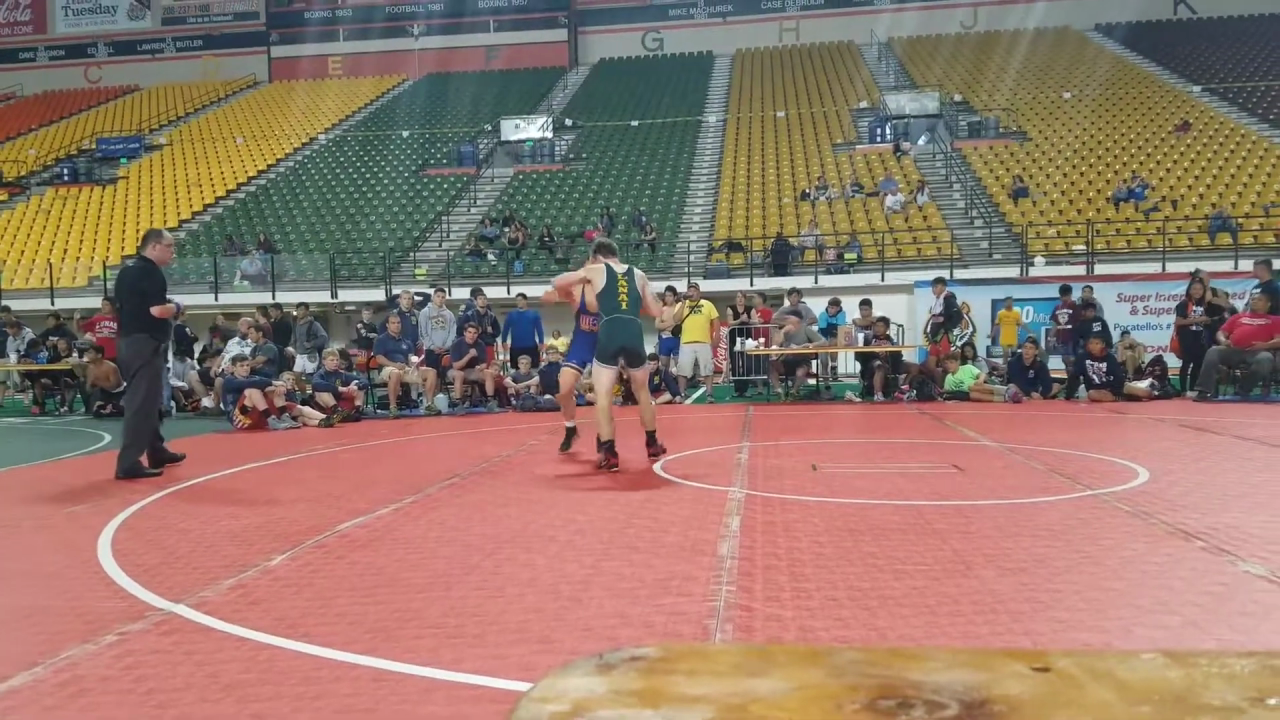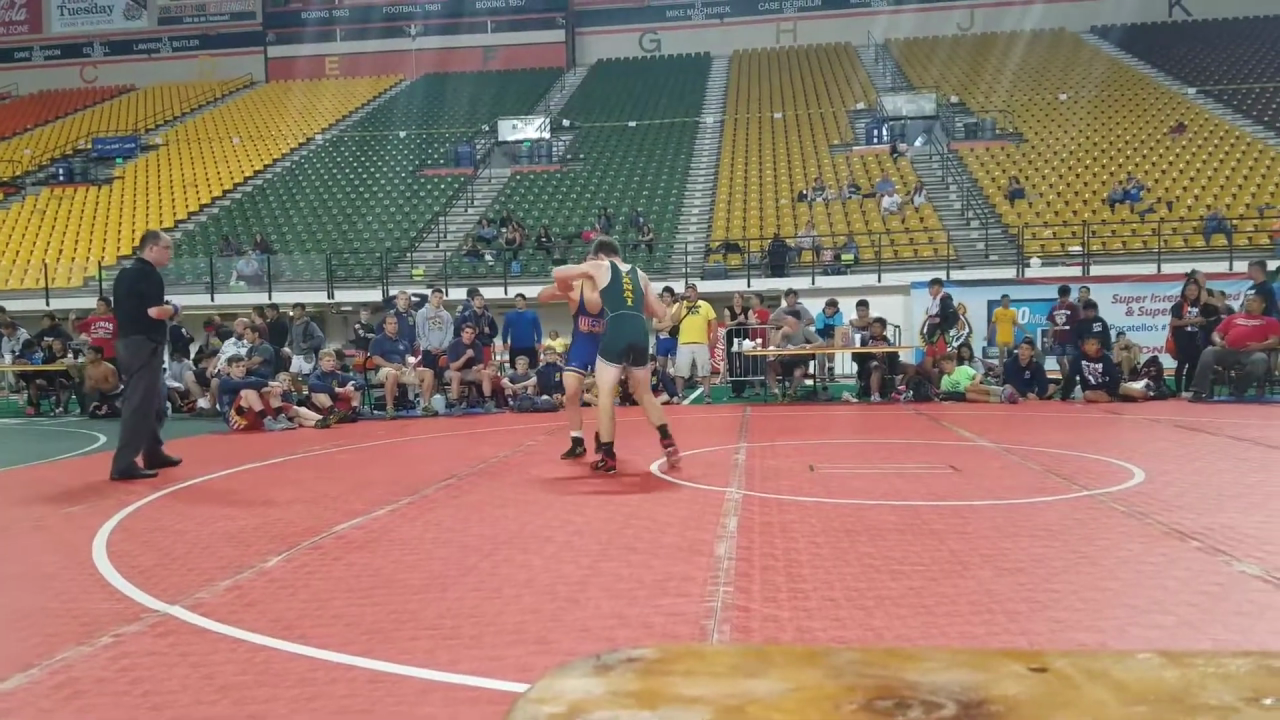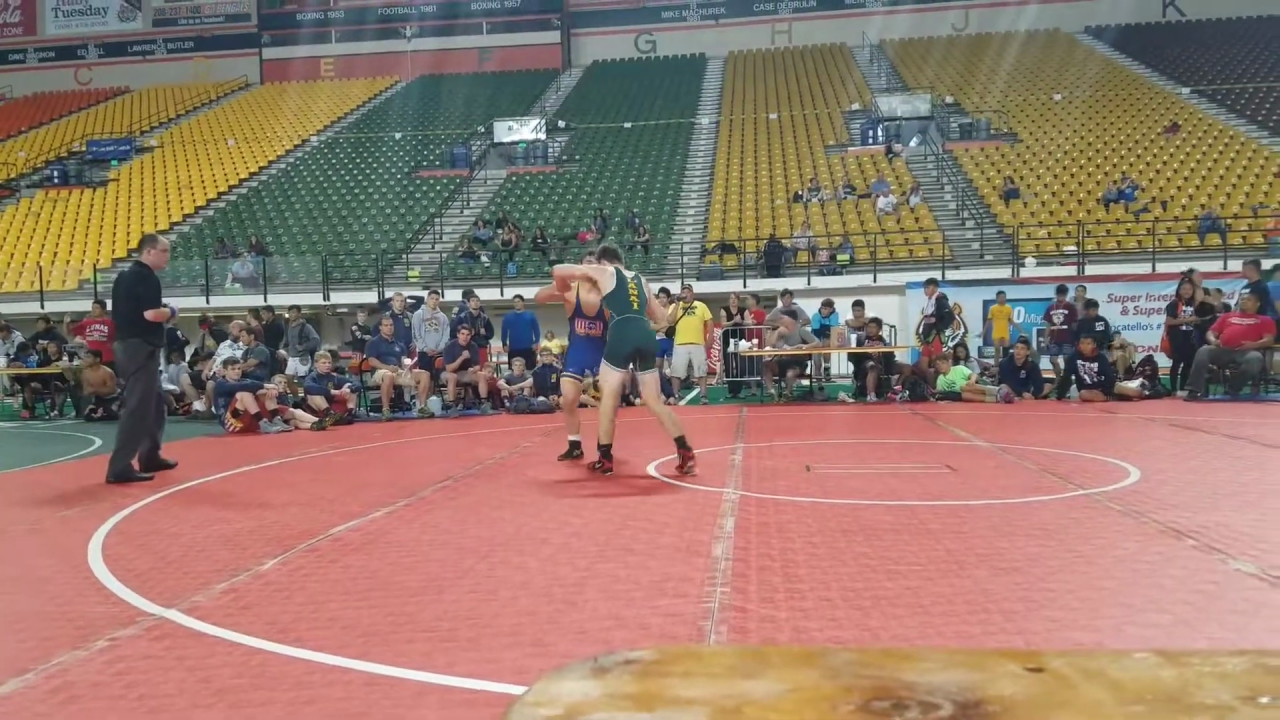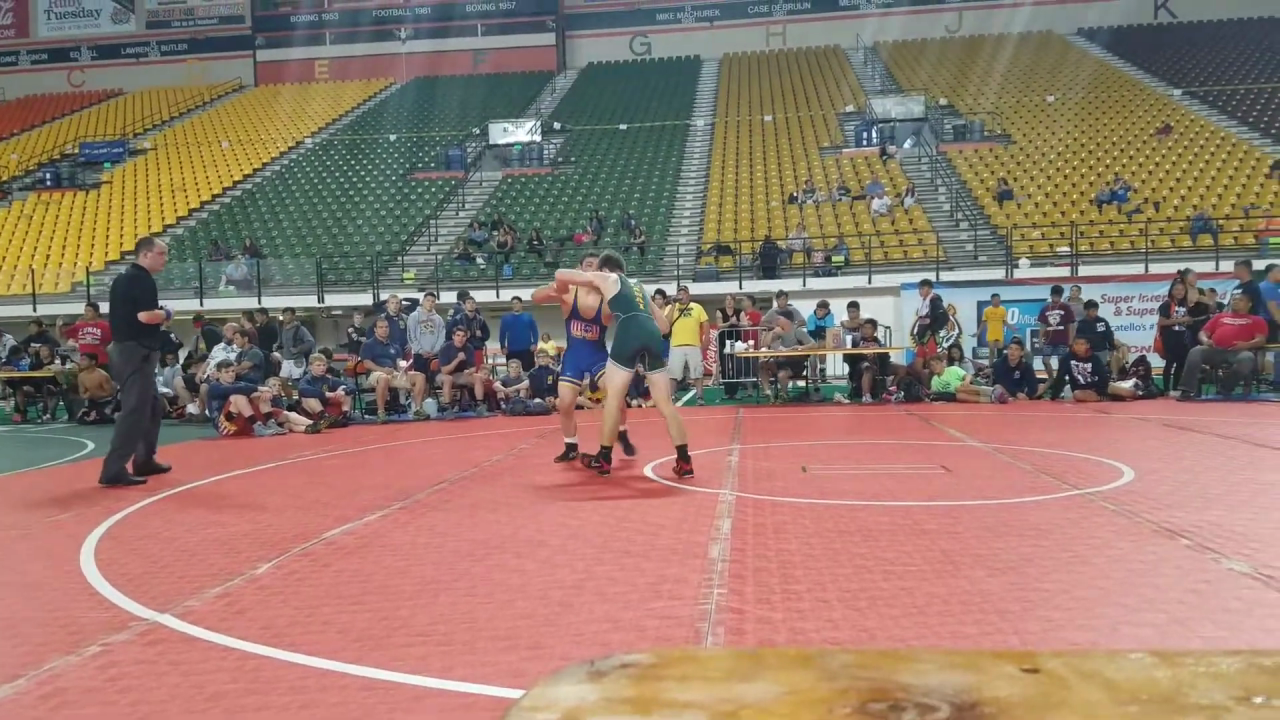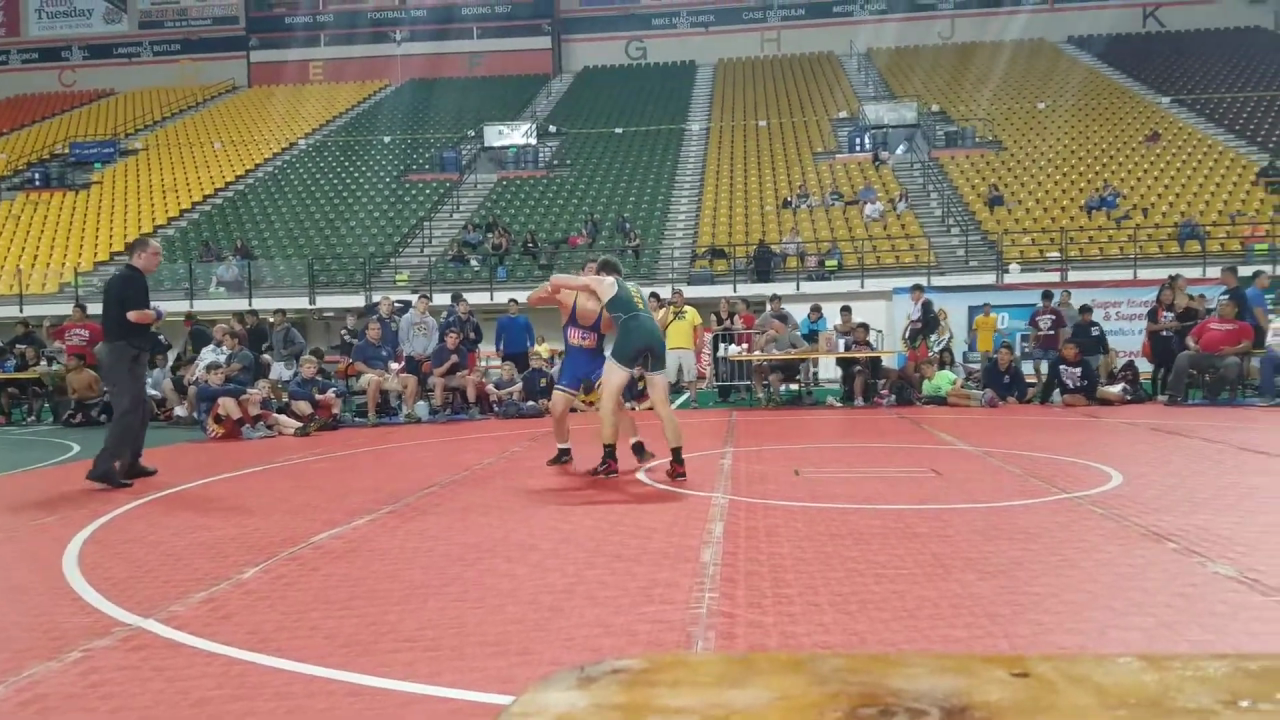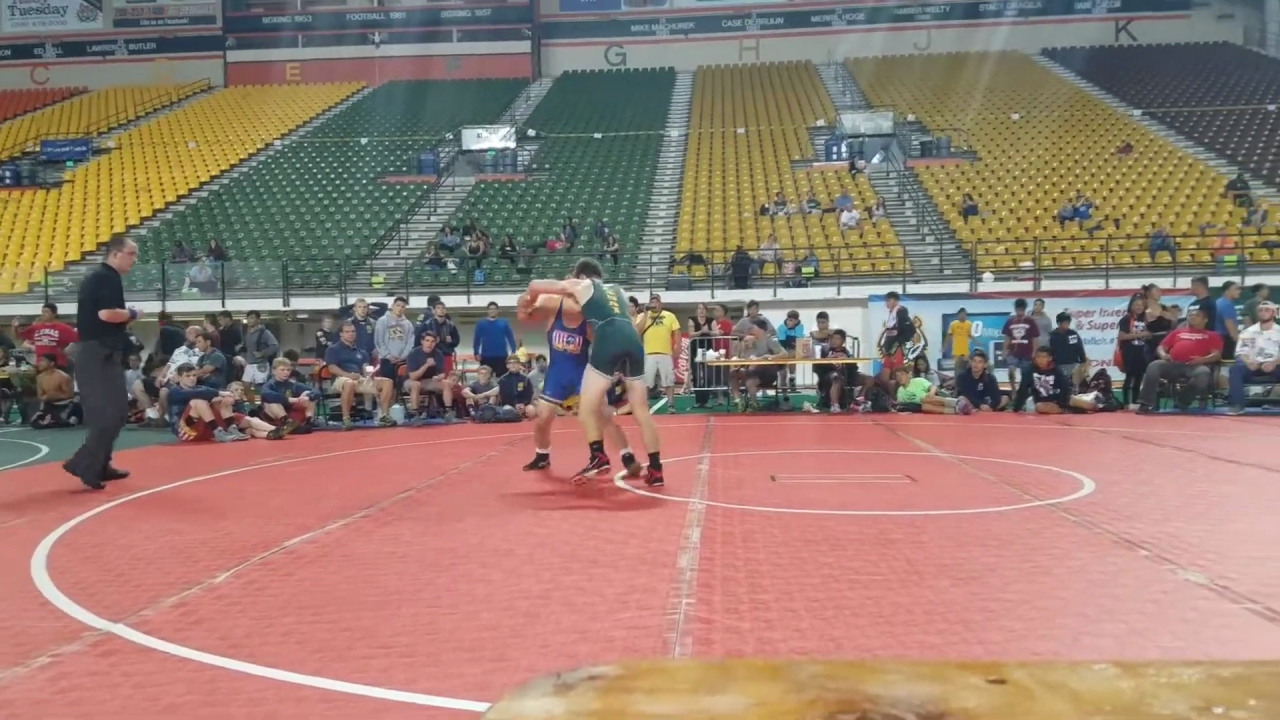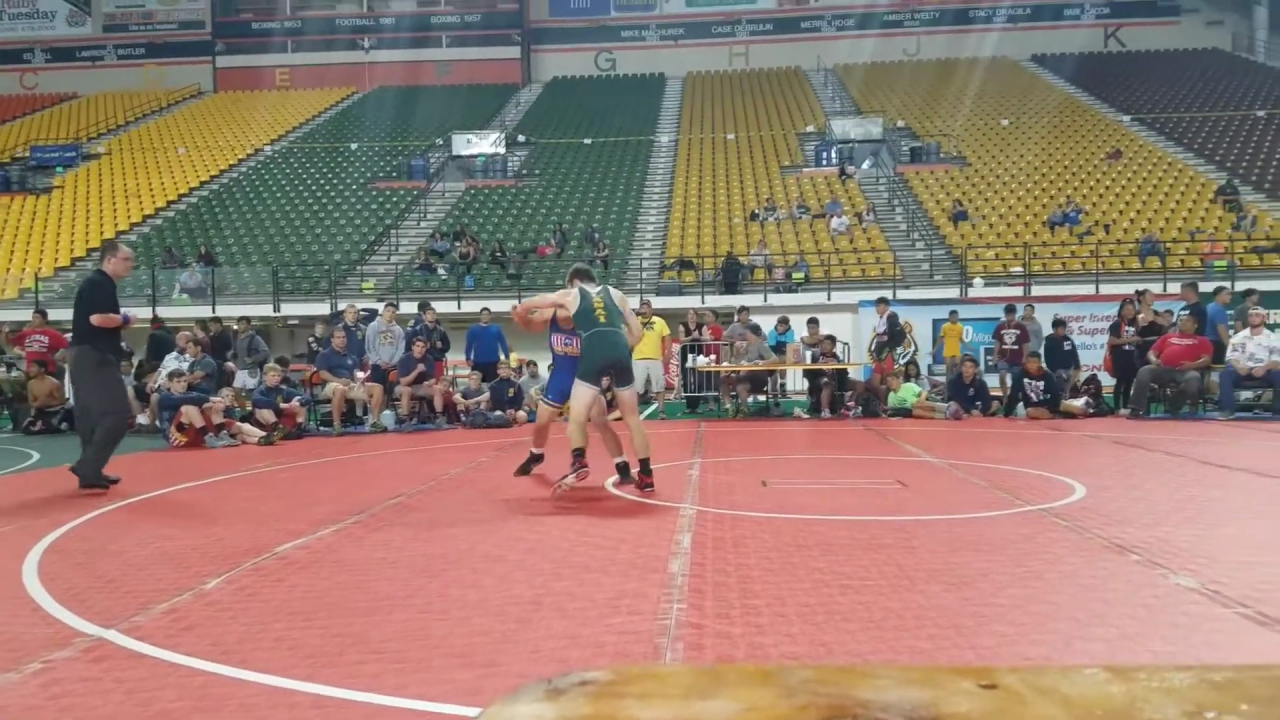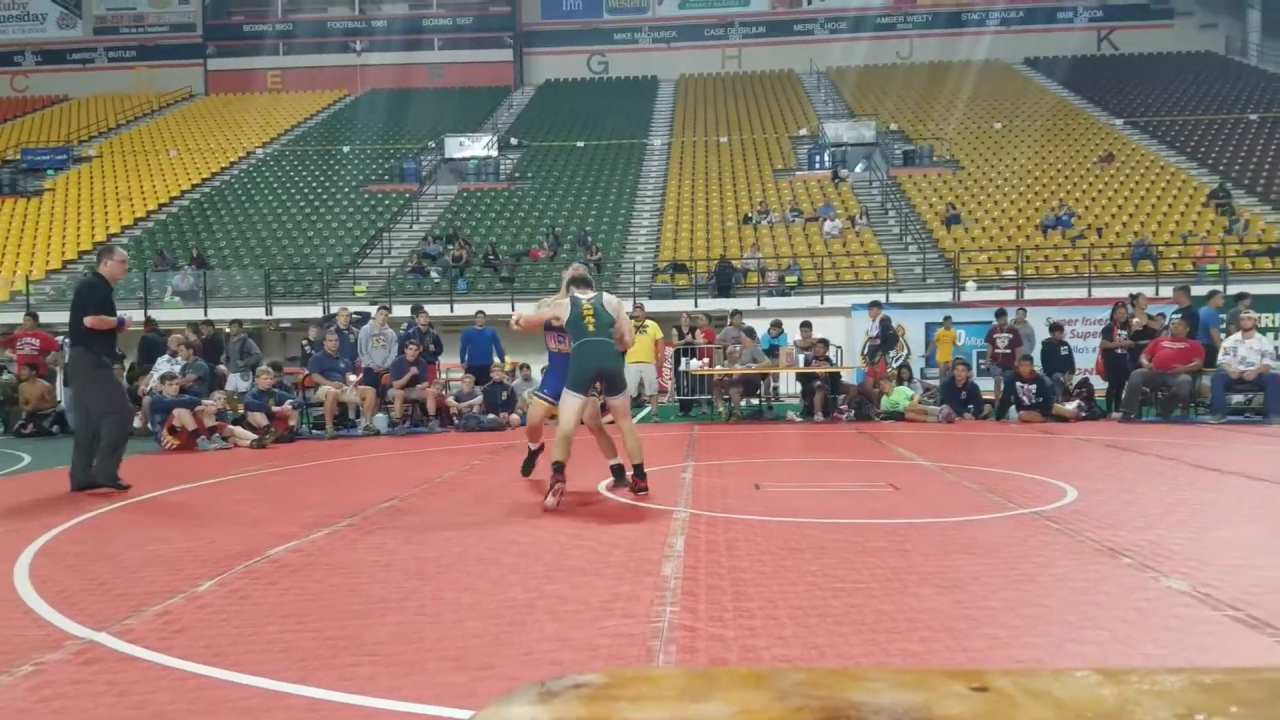
dt=0.1s
person 1, frame 1
left shoulder: (126, 272)
right shoulder: (151, 273)
right elbow: (158, 309)
left wrist: (168, 307)
right wrist: (176, 307)
left hip: (128, 341)
right hip: (145, 344)
left knee: (149, 400)
right knee: (143, 403)
left ankle: (156, 451)
right ankle: (128, 463)
person 1, frame 2
left shoulder: (125, 274)
right shoulder: (149, 274)
right elbow: (155, 311)
left wrist: (165, 309)
right wrist: (173, 308)
left hip: (127, 343)
right hip: (143, 345)
left knee: (153, 401)
right knee: (140, 404)
left ankle: (153, 454)
right ankle: (123, 464)
person 1, frame 3
left shoulder: (124, 277)
right shoulder: (146, 278)
right elbow: (152, 313)
left wrist: (164, 312)
right wrist: (171, 311)
left hip: (128, 346)
right hip: (141, 349)
left knee: (154, 403)
right knee: (138, 408)
left ankle: (150, 457)
right ankle: (120, 466)
person 1, frame 4
left shoulder: (123, 279)
right shoulder: (142, 280)
right elbow: (146, 315)
left wrist: (159, 315)
right wrist: (166, 314)
left hip: (124, 349)
right hip: (137, 352)
left knee: (151, 407)
right knee: (135, 411)
left ankle: (144, 461)
right ankle: (113, 469)
person 1, frame 5
left shoulder: (118, 279)
right shoulder: (133, 279)
right elbow: (135, 314)
left wrist: (150, 316)
right wrist: (157, 314)
left hip: (117, 351)
right hip: (127, 353)
left knee: (136, 410)
right knee: (130, 411)
left ankle: (129, 463)
right ankle: (103, 467)
person 1, frame 6
left shoulder: (96, 278)
right shoulder: (108, 278)
right elbow: (107, 313)
left wrist: (124, 316)
right wrist: (131, 314)
left hip: (91, 351)
right hip: (100, 352)
left knee: (100, 410)
right knee: (115, 410)
left ankle: (99, 465)
right ankle: (83, 463)
person 1, frame 7
left shoulder: (98, 284)
right shoulder: (98, 283)
right elbow: (97, 318)
left wrist: (120, 323)
right wrist: (124, 319)
left hip: (88, 358)
right hip: (94, 358)
left knee: (92, 416)
right knee: (119, 413)
left ankle: (90, 471)
right ankle: (89, 466)
person 1, frame 8
left shoulder: (96, 287)
right shoulder: (95, 286)
right elbow: (91, 320)
left wrist: (116, 325)
right wrist: (120, 321)
left hip: (86, 360)
right hip: (90, 360)
left knee: (90, 420)
right knee: (121, 413)
left ankle: (82, 474)
right ankle: (106, 471)
person 2, frame 1
left shoulder: (595, 271)
right shoulder: (638, 274)
left elbow: (559, 284)
right elbow: (656, 312)
left wrist: (566, 291)
left hip: (610, 335)
right hip: (634, 334)
left knee: (603, 397)
right knee: (643, 391)
left ankle: (609, 454)
right ankle: (653, 444)
person 2, frame 2
left shoulder: (598, 268)
right shoulder: (640, 275)
left elbow: (557, 274)
right elbow: (660, 311)
left wrist: (566, 288)
left hip: (615, 333)
right hip: (640, 332)
left knee: (605, 396)
right knee: (644, 394)
left ankle: (608, 457)
right ankle: (667, 440)
person 2, frame 3
left shoulder: (602, 272)
right shoulder: (640, 280)
left elbow: (558, 271)
right elbow: (660, 318)
left wrist: (564, 288)
left hip: (621, 336)
right hip: (646, 337)
left knee: (608, 400)
right knee: (655, 402)
left ankle: (605, 458)
right ankle: (685, 453)
person 2, frame 4
left shoulder: (605, 278)
right shoulder: (639, 287)
left elbow: (560, 275)
right elbow: (664, 326)
left wrist: (562, 292)
left hip: (628, 335)
right hip: (652, 337)
left knee: (613, 400)
right knee: (665, 403)
left ankle: (603, 459)
right ankle: (685, 462)
person 2, frame 5
left shoulder: (601, 282)
right shoulder: (636, 289)
left elbow: (556, 280)
left wrist: (555, 293)
left hip: (630, 336)
right hip: (655, 335)
left knee: (608, 398)
right knee: (663, 405)
left ankle: (609, 459)
right ankle: (678, 465)
person 2, frame 6
left shoulder: (579, 285)
right shoulder: (618, 291)
left elbow: (535, 286)
left wrist: (530, 301)
left hip: (608, 341)
right hip: (633, 340)
left knee: (588, 406)
right knee: (641, 409)
left ankle: (598, 456)
right ankle: (655, 469)
person 2, frame 7
left shoulder: (569, 294)
right shoulder: (616, 294)
left elbow: (524, 307)
right elbow: (637, 334)
left wrist: (519, 313)
left hip: (593, 353)
right hip: (620, 351)
left knee: (577, 417)
right knee: (632, 417)
left ankle: (579, 461)
right ankle: (645, 477)
person 2, frame 8
left shoulder: (563, 304)
right shoulder: (611, 300)
left elbow: (526, 321)
right elbow: (629, 340)
left wrist: (517, 320)
left hip: (582, 362)
right hip: (610, 360)
left knee: (565, 428)
right knee: (625, 422)
left ankle: (558, 478)
right ankle: (640, 479)
person 3, frame 1
right shoulder: (575, 289)
right elbow: (546, 298)
right wrist: (559, 292)
right hip: (578, 346)
right knee: (565, 391)
right ankle: (570, 431)
person 3, frame 2
right shoulder: (574, 288)
right elbow: (542, 297)
right wrist: (558, 288)
left hip: (602, 349)
right hip: (578, 349)
right knee: (571, 395)
left ankle: (601, 435)
right ankle: (577, 444)
person 3, frame 3
right shoulder: (570, 290)
right elbow: (539, 298)
right wrist: (558, 287)
left hip: (598, 351)
right hip: (575, 352)
right knee: (569, 400)
right ankle: (575, 446)
person 3, frame 4
right shoulder: (568, 291)
right elbow: (536, 297)
right wrist: (553, 288)
left hip: (598, 354)
right hip: (573, 356)
right knee: (564, 404)
left ankle: (622, 434)
right ankle: (571, 447)
person 3, frame 5
right shoulder: (566, 296)
right elbow: (531, 300)
right wrist: (547, 291)
left hip: (597, 363)
right hip: (571, 363)
right knee: (558, 413)
right ankle: (564, 452)
person 3, frame 6
right shoulder: (553, 302)
right elbow: (525, 317)
right wrist: (526, 304)
left hip: (582, 370)
right hip: (557, 371)
right knee: (541, 421)
left ankle: (628, 459)
right ankle: (541, 457)
person 3, frame 7
right shoulder: (551, 309)
right elbow: (529, 326)
right wrist: (519, 315)
right hip: (559, 376)
left knee: (600, 423)
right knee: (541, 423)
left ankle: (623, 469)
right ankle: (535, 456)
person 3, frame 8
right shoulder: (545, 305)
right hip: (554, 371)
left knee: (593, 424)
right knee: (533, 422)
left ankle: (618, 469)
right ankle: (534, 449)
